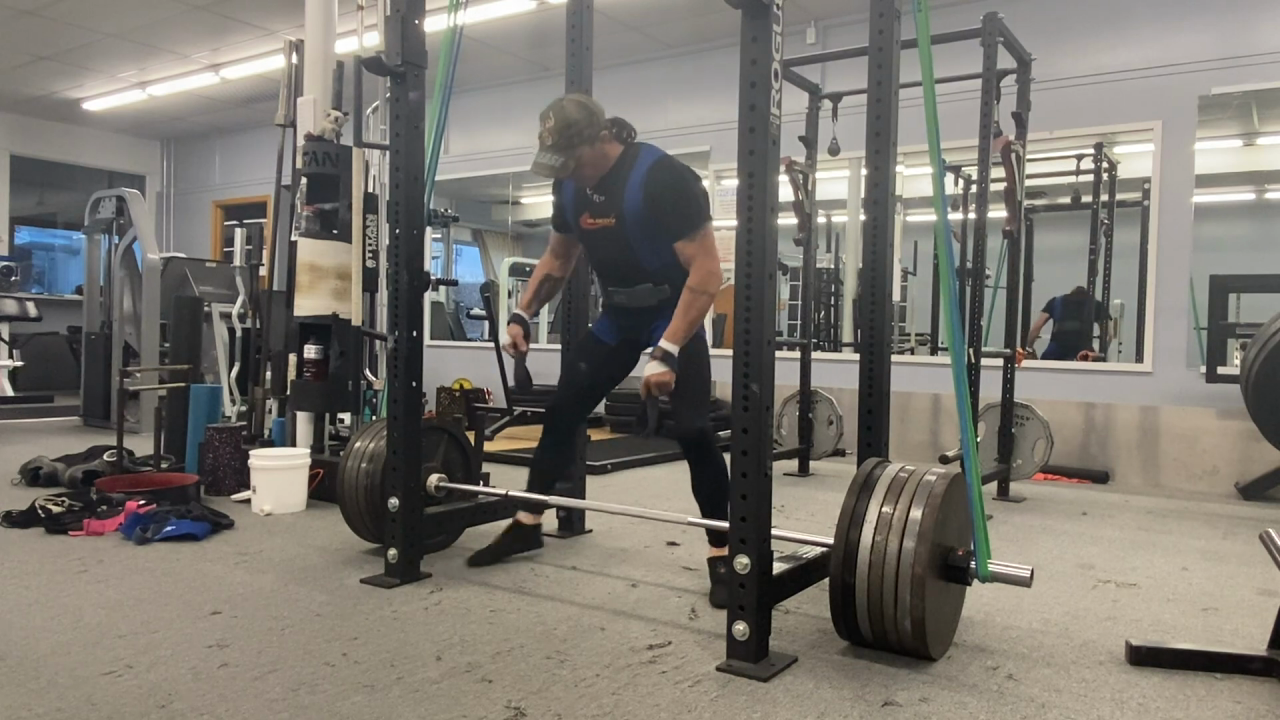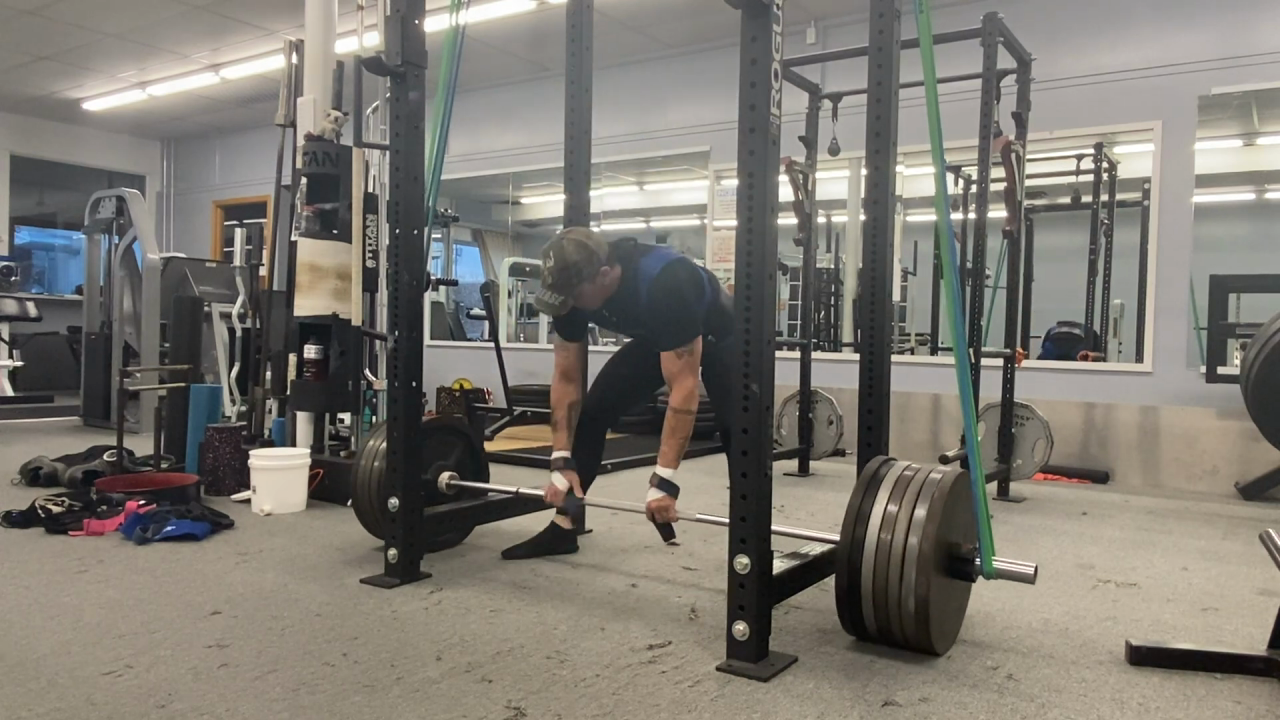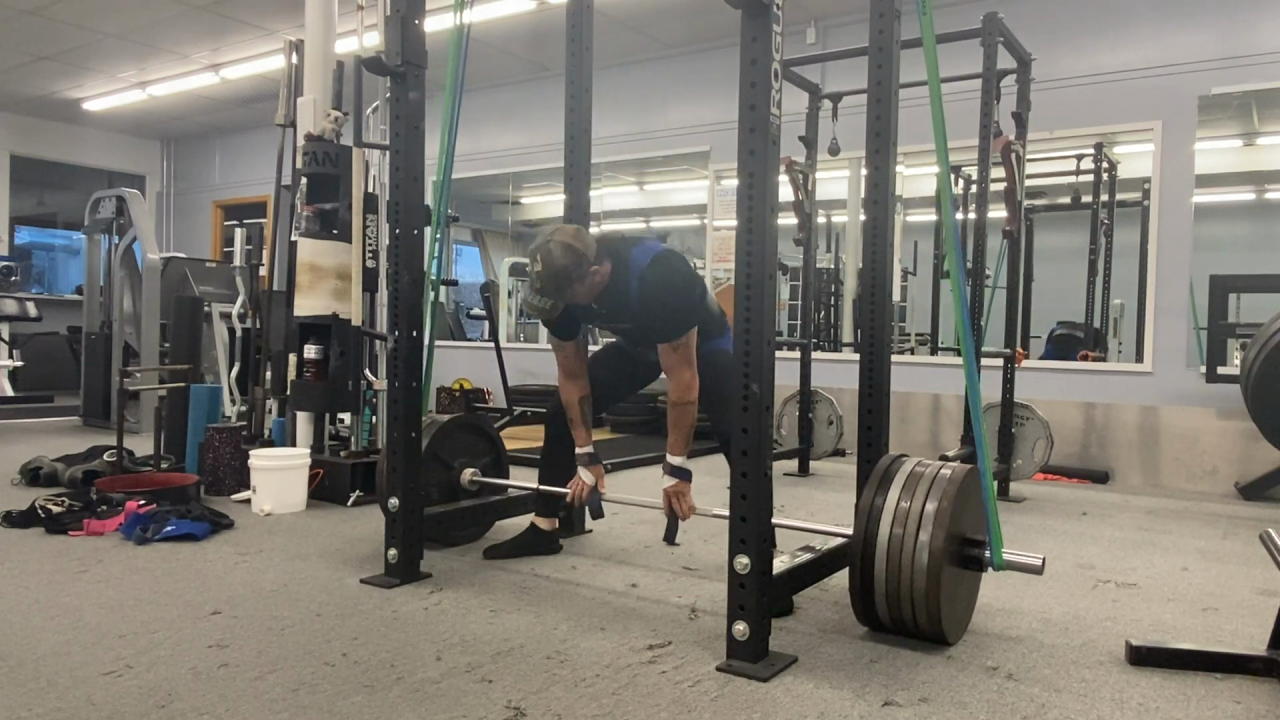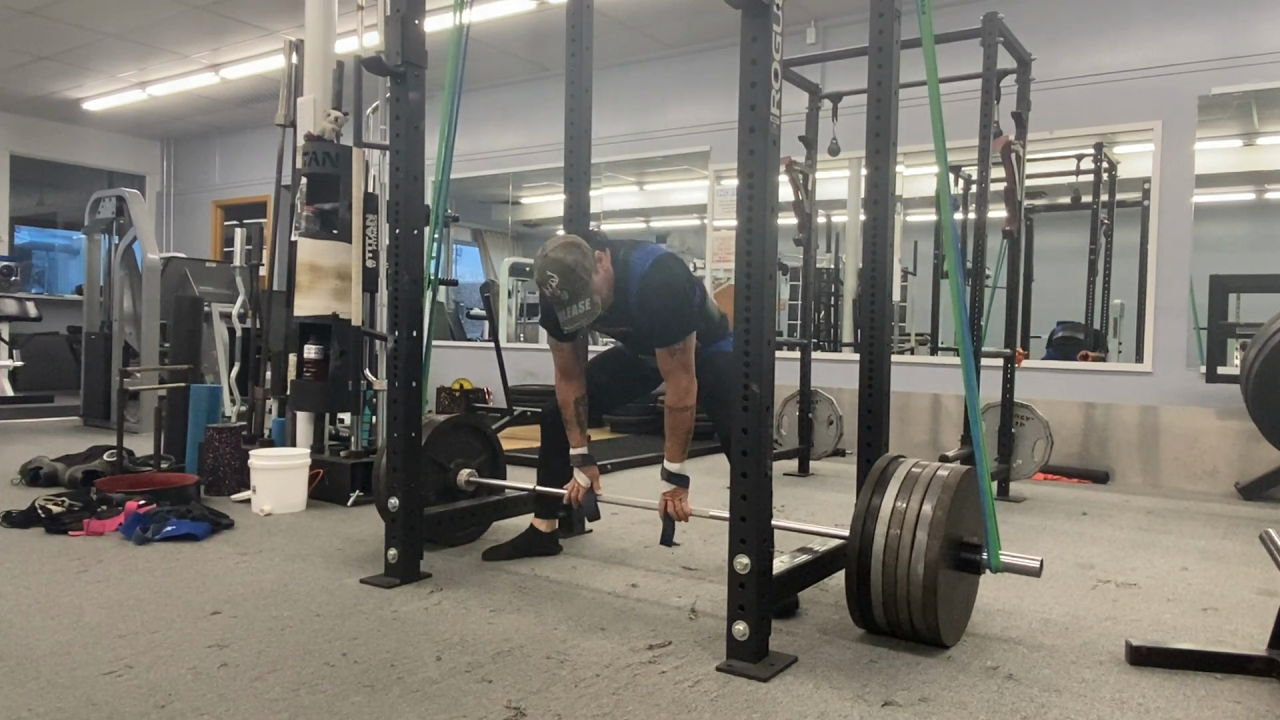
dt=1s
person 1, frame 1
left shoulder: (665, 179)
right shoulder: (571, 184)
left elbow: (706, 271)
right elbow: (558, 257)
left wrist: (668, 351)
right wrist: (521, 316)
left hip: (675, 314)
right hip: (618, 316)
left knee: (693, 431)
right knee: (563, 411)
left ankle: (723, 555)
right ankle: (527, 523)
person 1, frame 2
left shoulder: (667, 282)
right shoulder: (571, 289)
left elbow: (684, 387)
right elbow: (567, 377)
left wrist: (664, 481)
right wrist: (562, 462)
left hip: (716, 337)
right hip: (653, 340)
right knee: (589, 412)
right ankle: (564, 528)
person 1, frame 3
left shoulder: (659, 276)
right shoulder: (559, 285)
left elbow: (683, 378)
right elbow: (572, 375)
left wrist: (676, 469)
right wrist: (586, 458)
left hip: (702, 342)
right hip: (635, 344)
left knee: (735, 432)
right knee: (560, 416)
right ankle: (543, 530)
person 1, frame 4
left shoulder: (658, 279)
right shoulder: (558, 292)
left elbow: (681, 383)
right elbow: (569, 377)
left wrist: (674, 476)
right wrist: (581, 459)
left hip: (705, 349)
right hip: (638, 348)
right knee: (557, 418)
right ankle: (543, 530)
